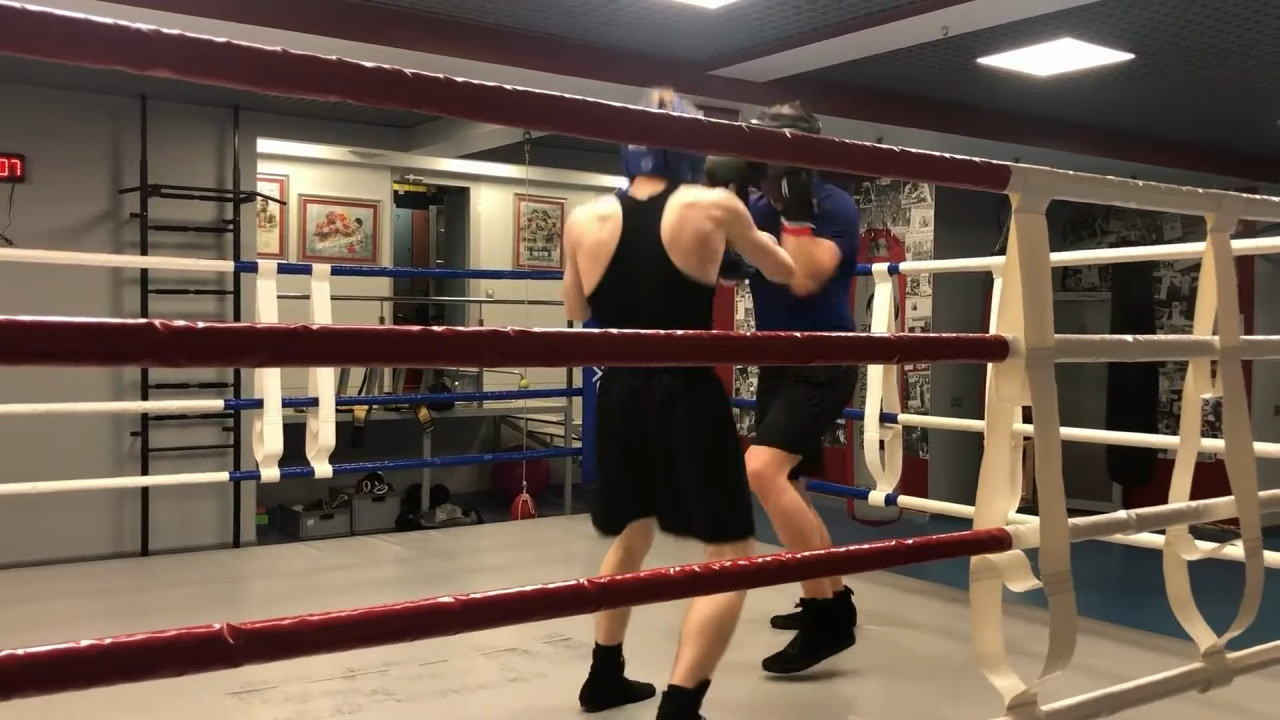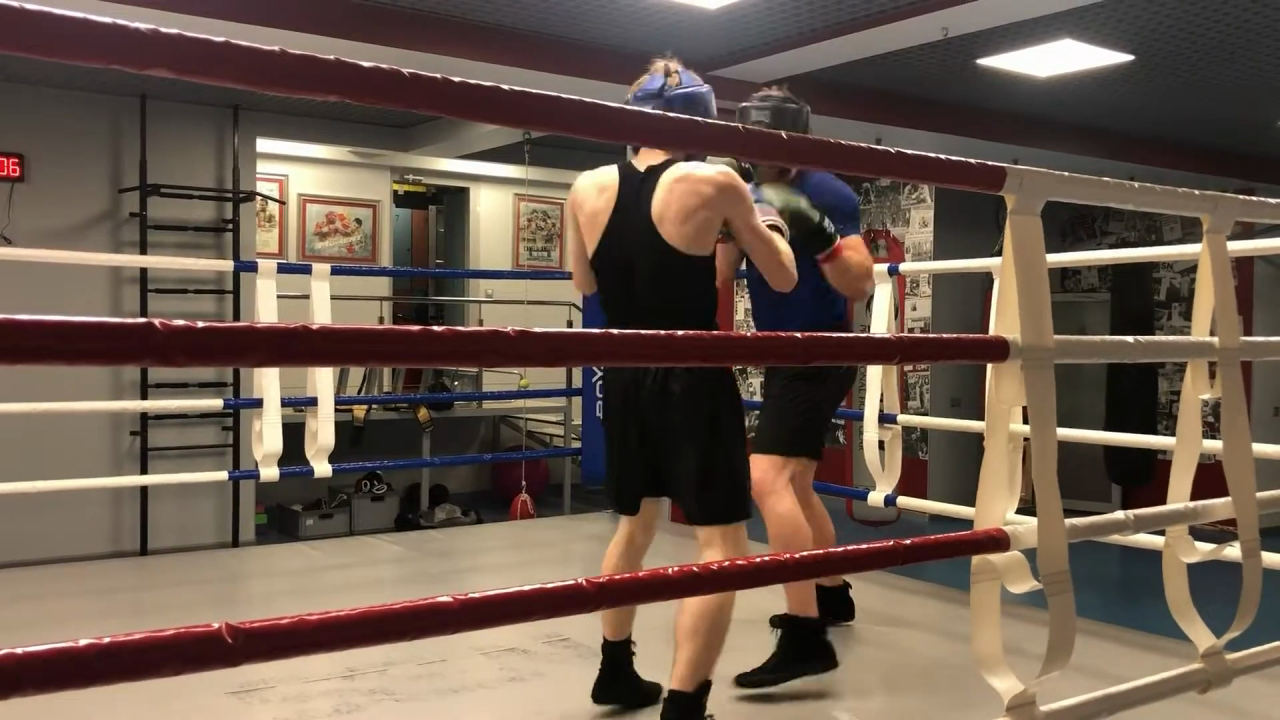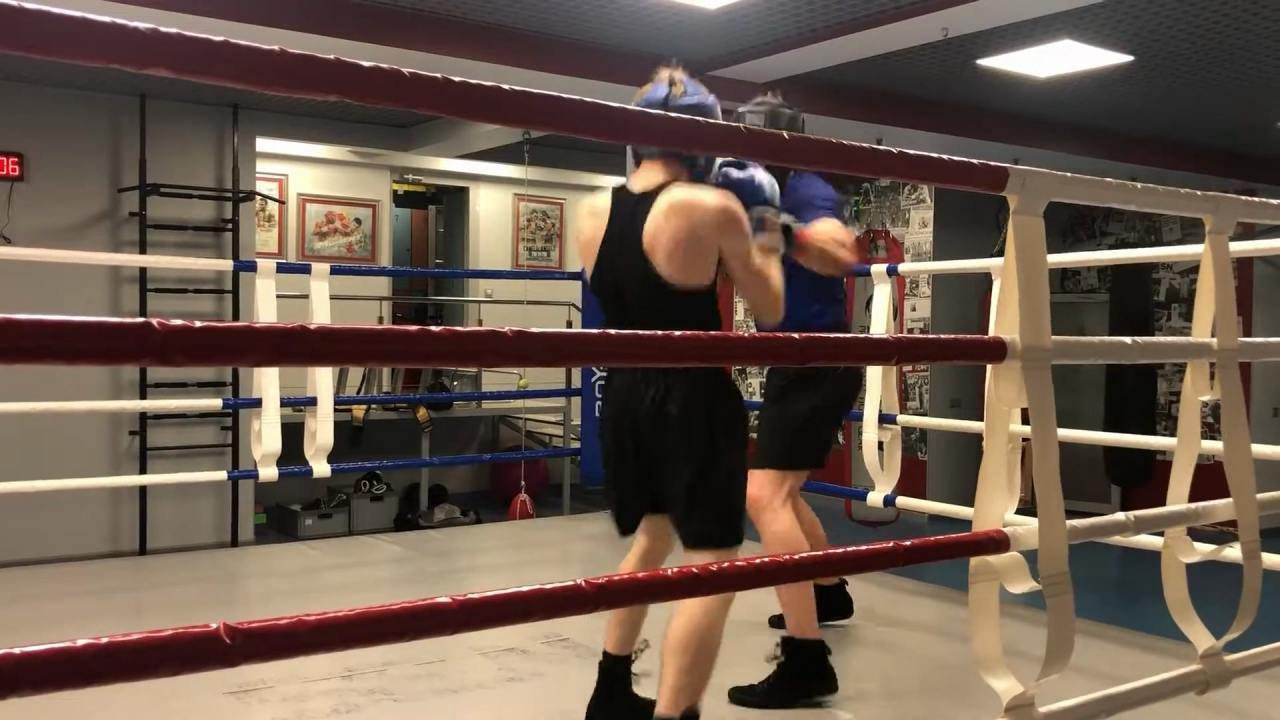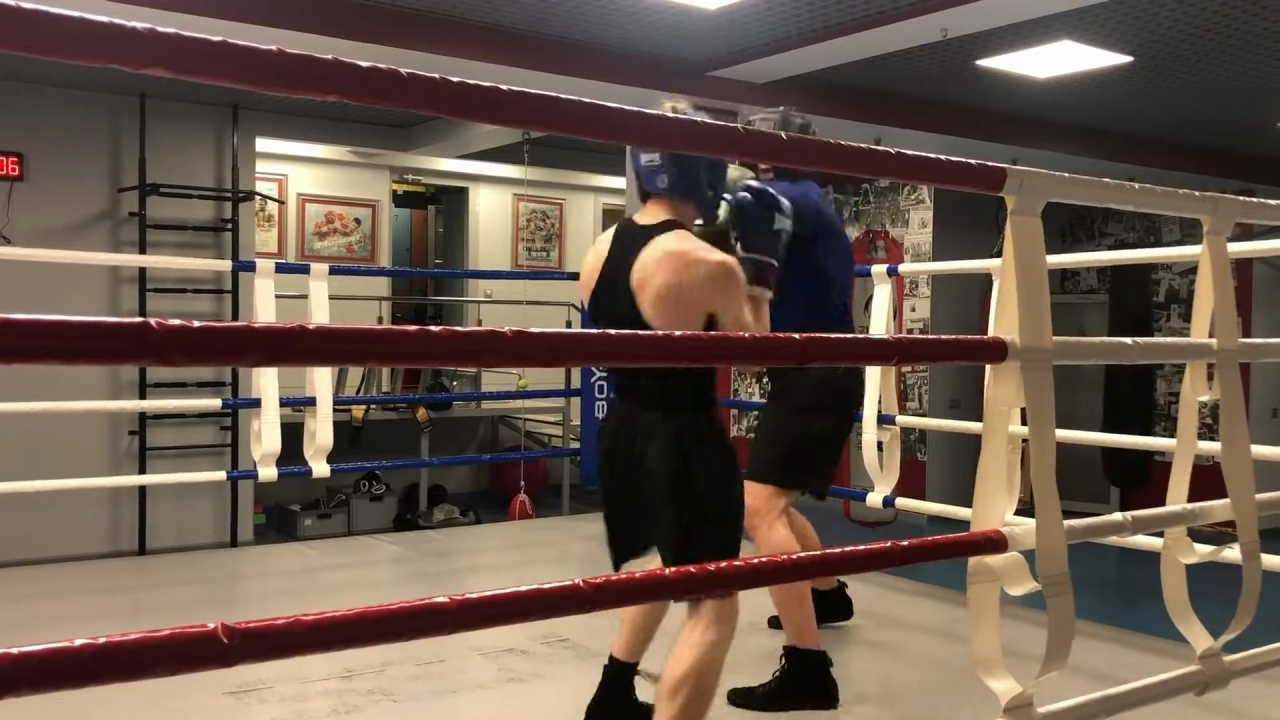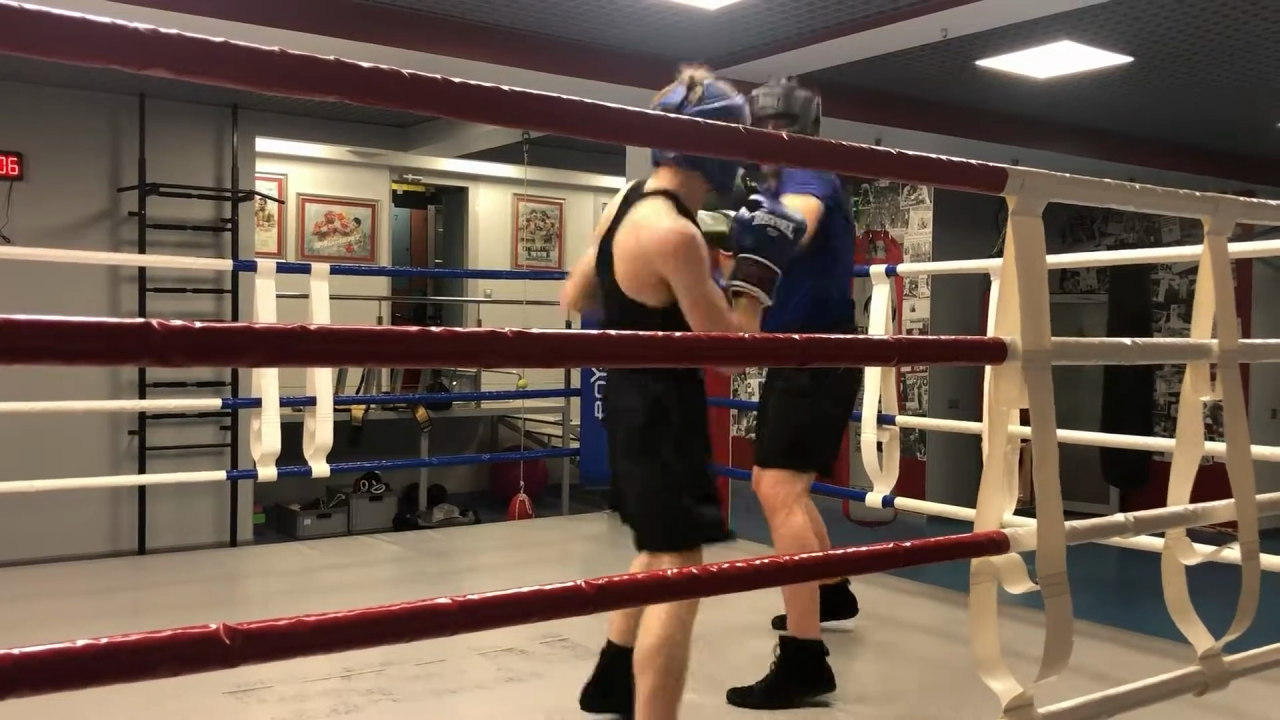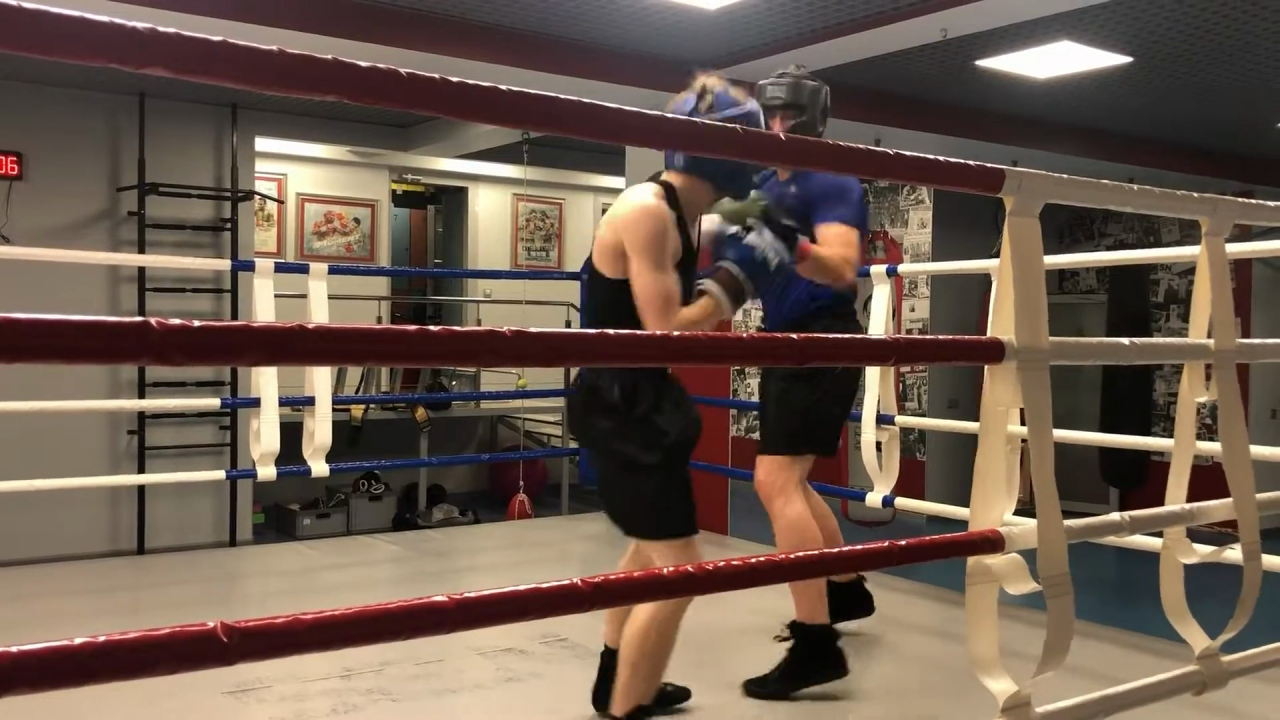
dt=0.1s
person 1, frame 1
left shoulder: (586, 220)
right shoulder: (713, 207)
right elbow: (784, 274)
right wrist: (750, 234)
left hip: (620, 402)
right hip: (688, 402)
left knee: (630, 537)
right knee: (727, 561)
person 1, frame 2
left shoulder: (588, 188)
right shoulder: (712, 182)
right elbow: (784, 279)
right wrist: (764, 217)
left hip: (625, 378)
right hip: (692, 379)
left knee: (638, 519)
right knee: (722, 548)
person 1, frame 3
left shoulder: (592, 212)
right shoulder: (716, 210)
right elbow: (769, 306)
right wrist: (762, 220)
left hip: (627, 400)
right hip: (695, 403)
left knee: (653, 539)
right knee: (711, 569)
person 1, frame 4
left shoulder: (603, 248)
right shoulder: (707, 265)
right wrist: (759, 258)
left hip: (625, 433)
right hip: (681, 439)
left knee: (676, 567)
right knee: (713, 608)
person 1, frame 5
left shoulder: (632, 204)
right shoulder: (671, 233)
left elbow: (575, 303)
right elbow: (729, 344)
right wrist: (760, 265)
left hip: (640, 401)
right hip: (659, 411)
left knee: (664, 549)
right knee: (679, 577)
person 1, frame 6
left shoulder: (671, 208)
right shoulder: (646, 211)
right elbow: (668, 336)
right wrist: (733, 277)
left hip: (631, 393)
right hip: (619, 398)
left knee: (653, 539)
right knee: (675, 565)
person 2, frame 1
left shoulder: (836, 209)
right shoulder: (755, 199)
left elbow: (802, 280)
left wrist: (795, 207)
left hip: (822, 369)
right hip: (780, 367)
left knee: (763, 471)
right knee: (781, 482)
left ankle: (822, 615)
right ankle: (831, 600)
person 2, frame 2
left shoulder: (829, 194)
right shoulder: (752, 197)
left elbow: (859, 284)
right elbow: (718, 274)
left wrist: (819, 232)
left hip: (818, 356)
right hip: (784, 355)
left knee: (767, 479)
right knee: (791, 483)
left ankle: (804, 637)
right ankle: (832, 592)
person 2, frame 3
left shoulder: (806, 192)
right shoulder: (770, 198)
left elbow: (839, 255)
left wrist: (779, 222)
left hip: (815, 368)
right hip: (799, 365)
left knee: (763, 496)
right knee: (780, 492)
left ankle: (806, 662)
right ankle: (828, 593)
person 2, frame 4
left shoulder: (790, 196)
right shoulder: (793, 203)
left hip: (817, 376)
right hip: (808, 373)
left knee: (759, 508)
right knee: (774, 503)
left ankle: (807, 670)
right ankle: (828, 595)
person 2, frame 5
left shoulder: (809, 177)
right shoulder: (782, 182)
left knee: (777, 491)
right knee: (788, 489)
left ankle: (802, 661)
right ankle: (832, 590)
person 2, frame 6
left shoulder: (832, 186)
right shoulder: (772, 187)
left elbow: (840, 270)
left hip: (818, 344)
left knee: (775, 481)
right knee: (790, 481)
left ankle: (814, 645)
right ankle: (847, 588)
